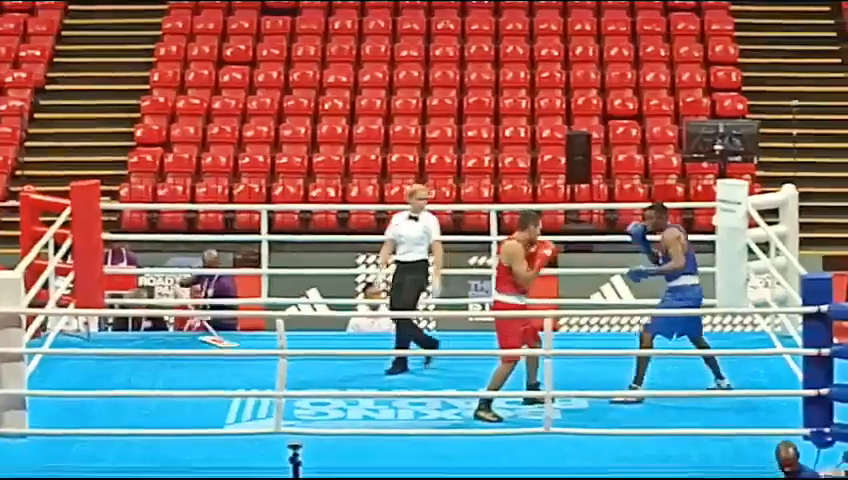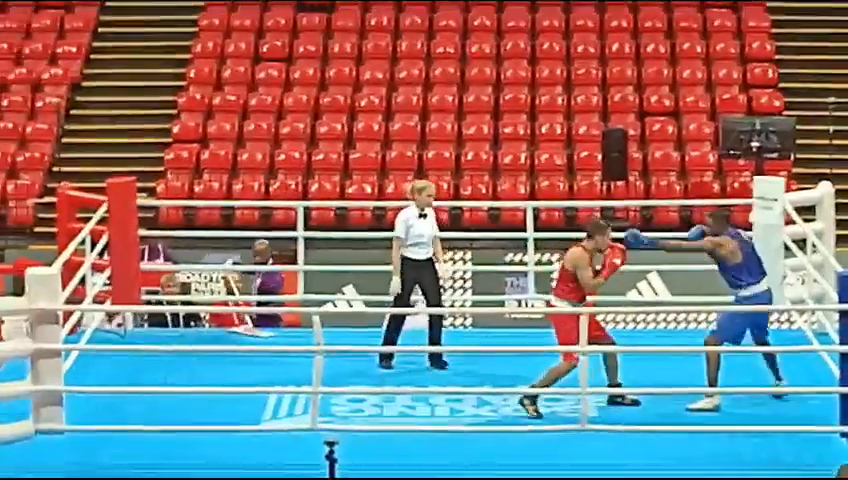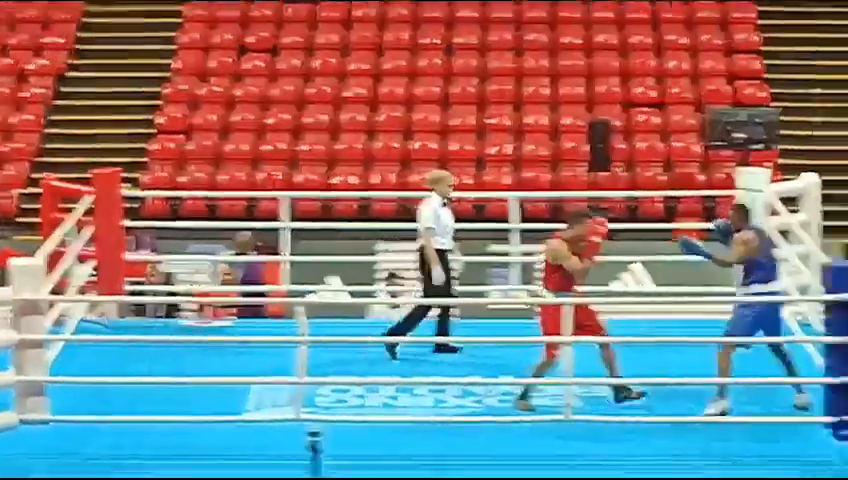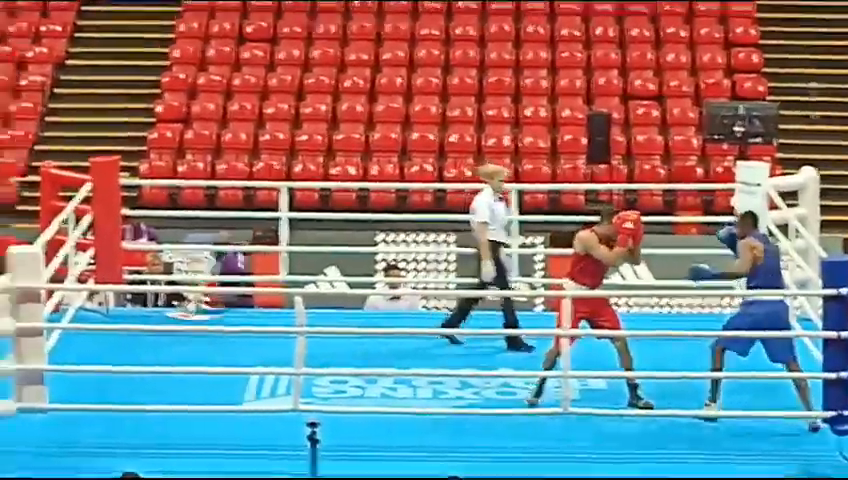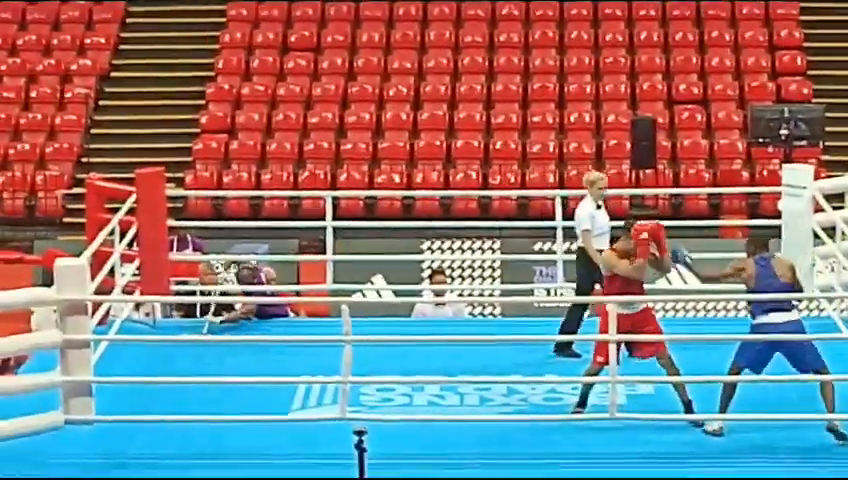
dt=0.5s
person 1, frame 1
left shoulder: (670, 234)
right shoulder: (673, 233)
left elbow: (679, 264)
right elbow: (660, 262)
left wrist: (648, 272)
right wrist: (642, 243)
left hip: (680, 292)
right hip: (692, 290)
left knee: (646, 334)
right knee: (696, 337)
left ankle: (636, 387)
right ankle: (721, 380)
person 1, frame 2
left shoulder: (718, 242)
right shoulder: (740, 236)
left elbow: (682, 247)
left wrist: (647, 241)
left hip: (748, 300)
right hip: (763, 294)
left knee: (712, 342)
right knee: (761, 341)
left ankle: (712, 398)
right ankle: (779, 380)
person 1, frame 3
left shoulder: (742, 237)
right shoulder: (761, 235)
left elbow: (730, 261)
left wrist: (700, 250)
right wrist: (727, 238)
left hip: (755, 298)
right hip: (772, 295)
left knee: (726, 347)
right knee: (777, 347)
left ankle: (720, 401)
right ankle: (801, 394)
person 1, frame 4
left shoulder: (745, 243)
right shoulder: (772, 245)
left elbow: (742, 270)
left wrist: (709, 273)
right wrist: (733, 245)
left hip: (755, 306)
right hip: (778, 307)
left knee: (719, 348)
right knee: (791, 362)
left ankle: (712, 405)
right ankle: (812, 414)
person 1, frame 5
left shoulder: (742, 266)
right shoulder: (787, 265)
left elbow: (709, 277)
right elbow: (799, 291)
left wrist: (686, 262)
left hip: (763, 327)
right hip: (791, 325)
left knee: (734, 371)
right knee: (822, 372)
left ankle: (717, 422)
person 2, frame 1
left shoulder: (519, 245)
right shoulder: (514, 247)
left elbow: (524, 271)
right elbow: (525, 282)
left wrist: (536, 256)
right wrist: (540, 261)
left hip: (517, 305)
right hip: (508, 306)
left knee: (534, 343)
right knee: (511, 359)
left ankle: (532, 392)
right ankle: (483, 406)
person 2, frame 2
left shoulder: (586, 253)
right shoulder: (579, 255)
left elbow: (590, 279)
right elbow: (591, 288)
left wrist: (608, 264)
right wrist: (610, 268)
left hip: (577, 309)
right hip: (563, 311)
left knee: (609, 345)
right knee: (571, 360)
left ankle: (615, 394)
right ankle: (530, 396)
person 2, frame 3
left shoulder: (574, 241)
right shoulder: (556, 245)
left elbow: (584, 261)
right elbow: (582, 271)
left wrist: (594, 240)
right wrist: (594, 243)
left hip: (570, 298)
right hip: (554, 303)
left knee: (602, 339)
right knee: (553, 354)
left ankle: (620, 390)
right ankle: (523, 396)
person 2, frame 4
left shoulder: (611, 239)
right shoulder: (586, 237)
left elbow: (635, 260)
right elbow: (613, 261)
left wrist: (635, 236)
right wrist: (625, 233)
left hip: (595, 296)
right hip: (574, 296)
left knee: (621, 342)
right knee: (560, 346)
left ankle: (633, 395)
right ankle: (538, 391)
person 2, frame 5
left shoulder: (641, 248)
right shoulder: (609, 256)
left elbow: (665, 268)
right elbow: (638, 273)
left wrist: (660, 243)
right wrist: (642, 243)
left hip: (640, 311)
right hip: (614, 314)
left knee: (665, 359)
right knee: (598, 364)
left ankle: (688, 408)
right ankle: (581, 403)
person 3, frame 1
left shoulder: (430, 220)
right shoulder: (398, 218)
left elbow: (437, 250)
right elbow: (388, 246)
left wrist: (437, 277)
right wrist: (381, 270)
left hip: (418, 269)
right hip: (400, 269)
left knee: (404, 312)
right knee: (396, 312)
left ankle: (401, 362)
right ankle: (428, 343)
person 3, frame 2
left shoulder: (430, 214)
right shoulder: (405, 216)
left elbow: (435, 241)
right elbow: (397, 248)
left wrist: (441, 263)
right wrist: (396, 276)
left hip: (427, 266)
right hip: (408, 266)
left knee: (435, 307)
right knee: (400, 310)
left ankle: (436, 356)
right ankle: (386, 356)
person 3, frame 3
left shoulder: (444, 204)
right shoulder: (430, 206)
right elbow: (427, 239)
left wrist: (449, 258)
right wrist: (436, 267)
left hip: (441, 255)
right hip: (430, 256)
left knee: (446, 299)
right knee: (428, 302)
left ankle: (441, 341)
right ankle: (393, 336)
person 3, frame 4
left shoulder: (497, 198)
right shoulder: (484, 201)
right elbow: (481, 234)
left wrist: (501, 251)
right wrist: (487, 261)
left hip: (493, 249)
right hip: (487, 250)
left knee: (478, 292)
right knee: (505, 292)
left ankle: (449, 327)
right ankle: (513, 340)
person 3, frame 5
left shoulder: (599, 205)
right shoulder: (585, 208)
right elbow: (587, 242)
right wrist: (602, 265)
left hip: (600, 255)
right hip: (588, 258)
right knee: (581, 303)
right ankle: (562, 345)
